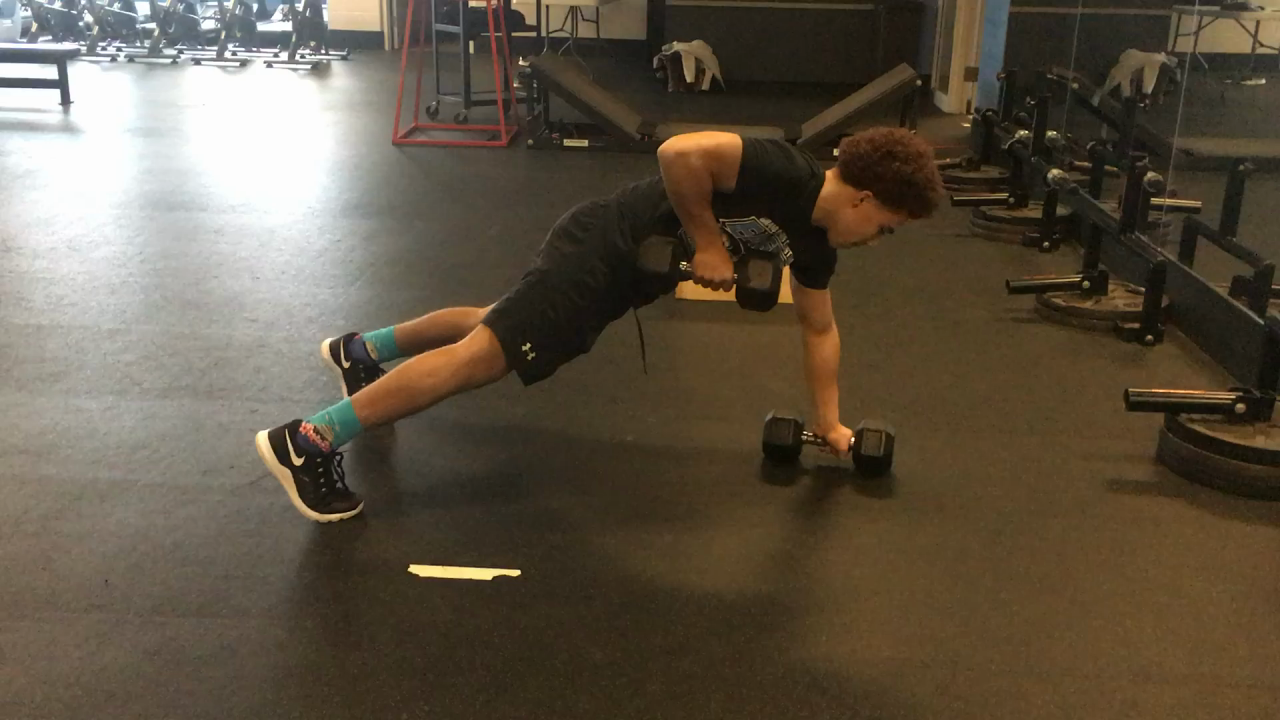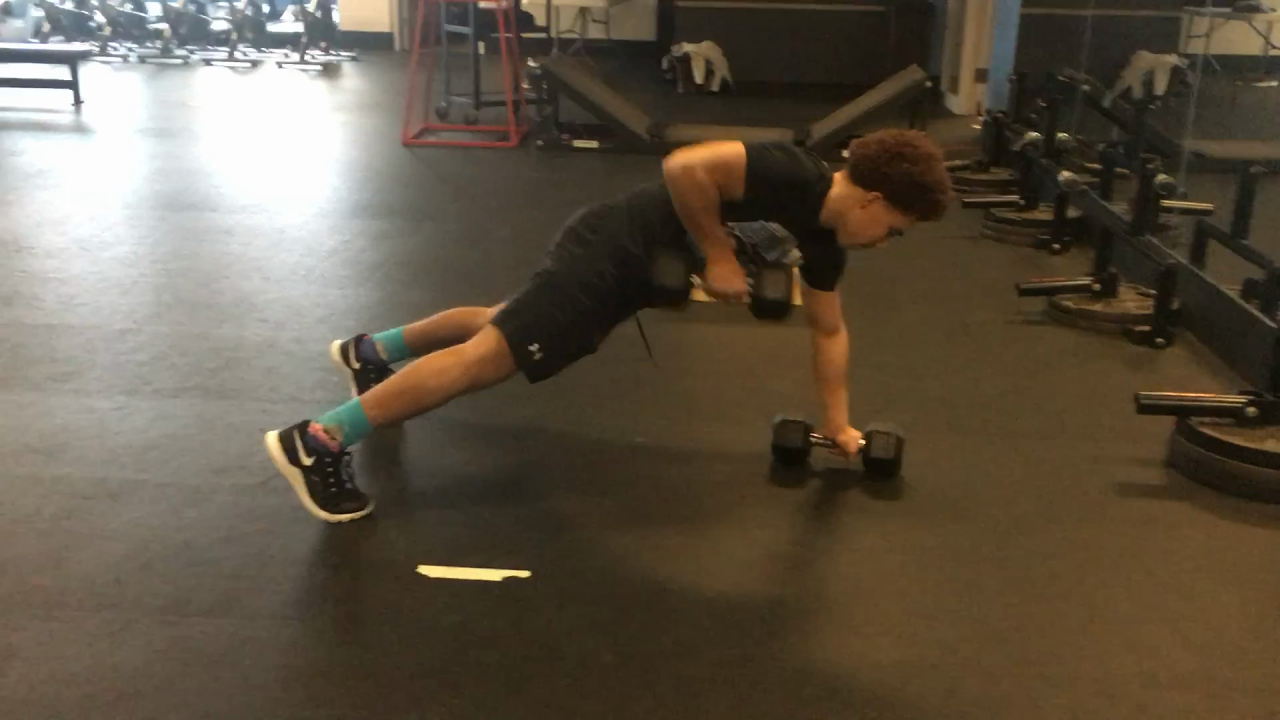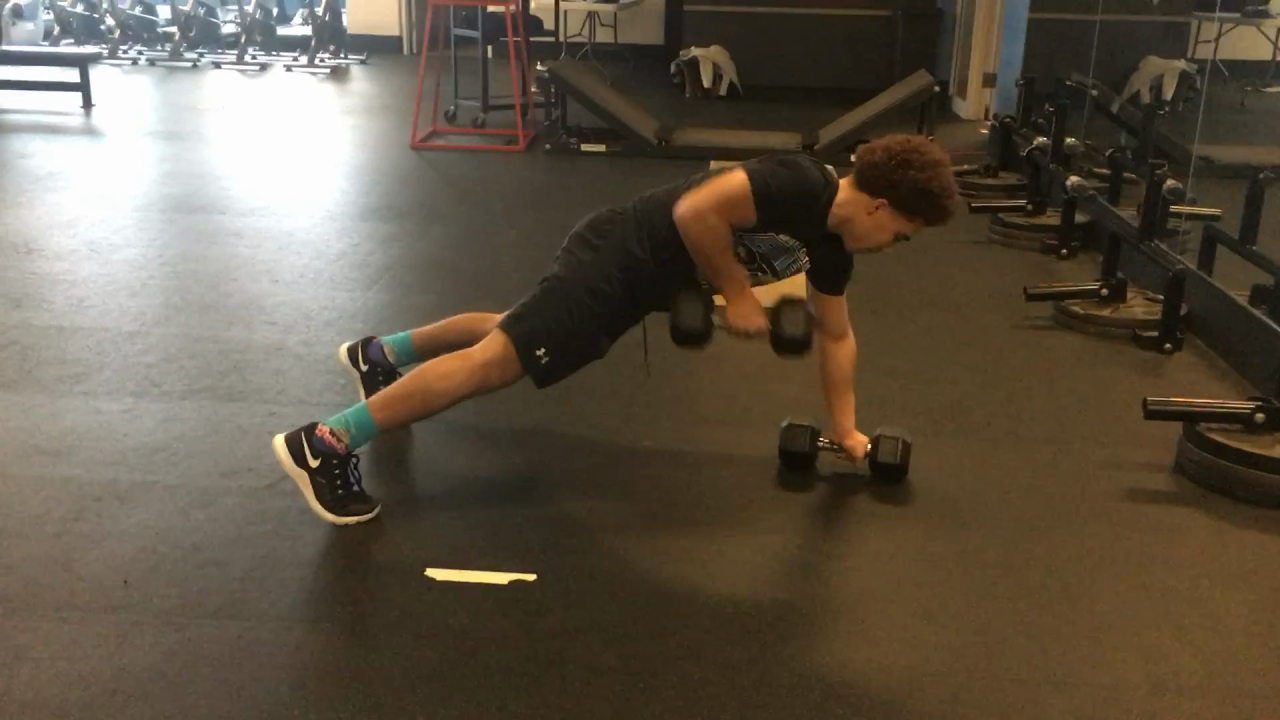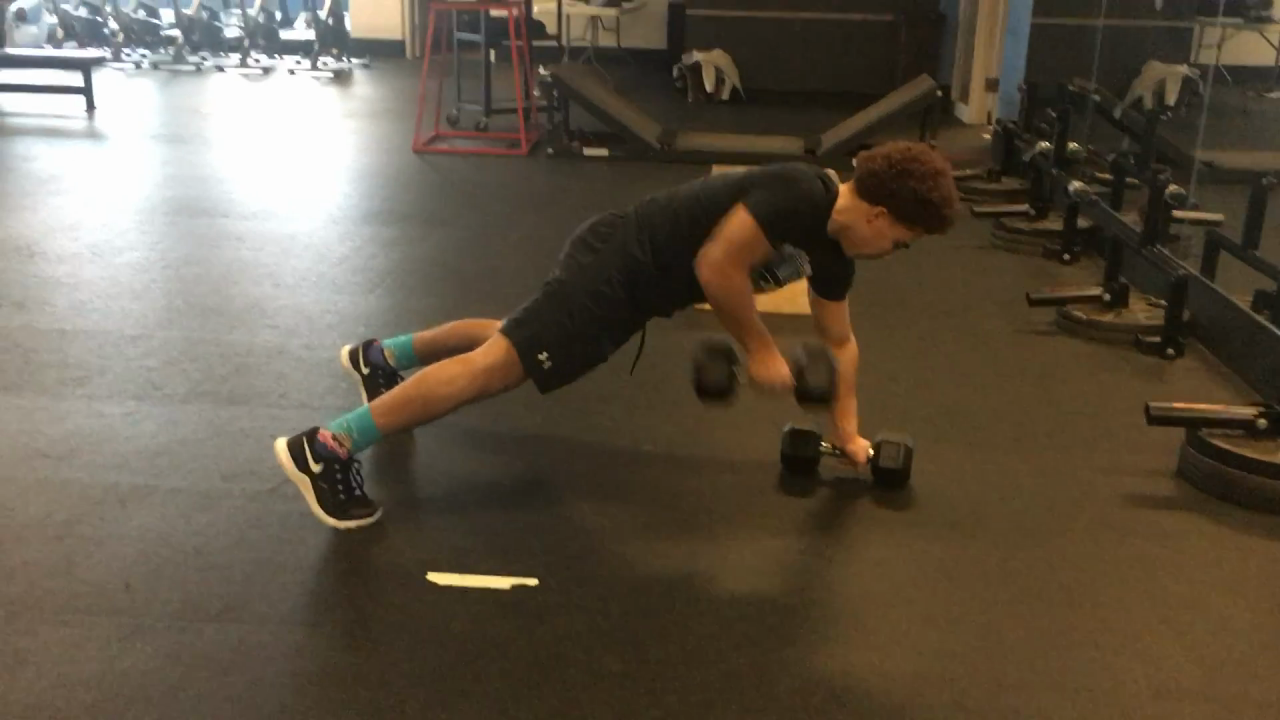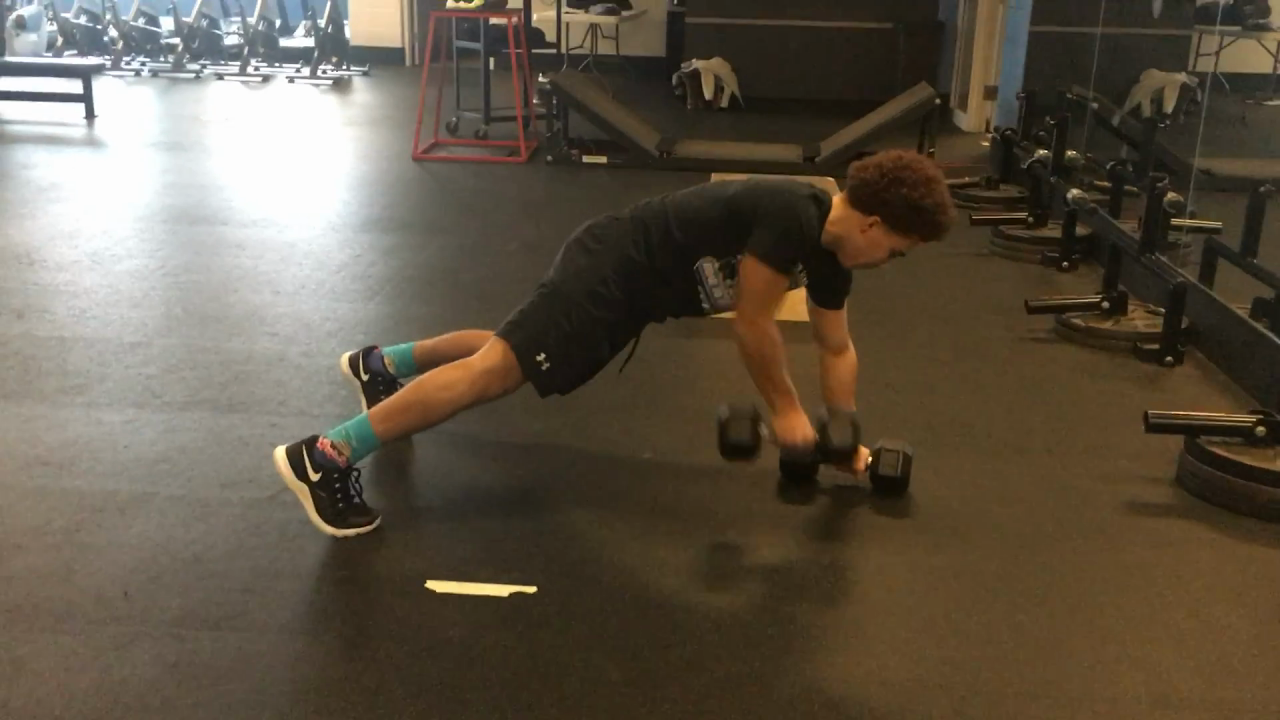
dt=0.1s
person 1, frame 1
left shoulder: (814, 237)
right shoulder: (785, 170)
left elbow: (819, 328)
right elbow: (678, 151)
left wrist: (829, 422)
right wrist: (707, 241)
left hip: (623, 271)
right hip: (603, 250)
left knee: (493, 322)
right knee: (482, 355)
left ankle: (361, 348)
right ankle: (306, 442)
person 1, frame 2
left shoulder: (823, 237)
right shoulder: (792, 174)
left elbow: (828, 329)
right elbow: (683, 166)
left wrist: (838, 425)
right wrist: (717, 256)
left hip: (633, 270)
right hip: (611, 252)
left knee: (501, 323)
right knee: (490, 355)
left ankle: (372, 350)
right ankle: (317, 441)
person 1, frame 3
left shoulder: (830, 242)
right shoulder: (799, 182)
left elbow: (835, 335)
right elbow: (693, 211)
left wrist: (845, 428)
right wrist: (737, 296)
left hip: (636, 279)
right hip: (617, 257)
left knee: (511, 326)
right knee: (496, 360)
left ankle: (380, 351)
right ankle: (323, 444)
person 1, frame 4
left shoulder: (830, 247)
right shoulder: (798, 194)
left elbow: (837, 339)
right elbow: (715, 268)
left wrist: (848, 433)
right wrist: (760, 351)
left hip: (641, 283)
right hip: (619, 261)
left knee: (513, 333)
right knee: (498, 364)
left ankle: (381, 355)
right ankle: (325, 448)
person 1, frame 5
left shoulder: (827, 252)
right shoulder: (793, 218)
left elbow: (837, 348)
right elbow: (751, 327)
right wrist: (784, 410)
left hip: (633, 285)
right hip: (613, 265)
left knee: (512, 341)
right knee: (497, 368)
left ankle: (381, 363)
right ankle: (324, 457)
